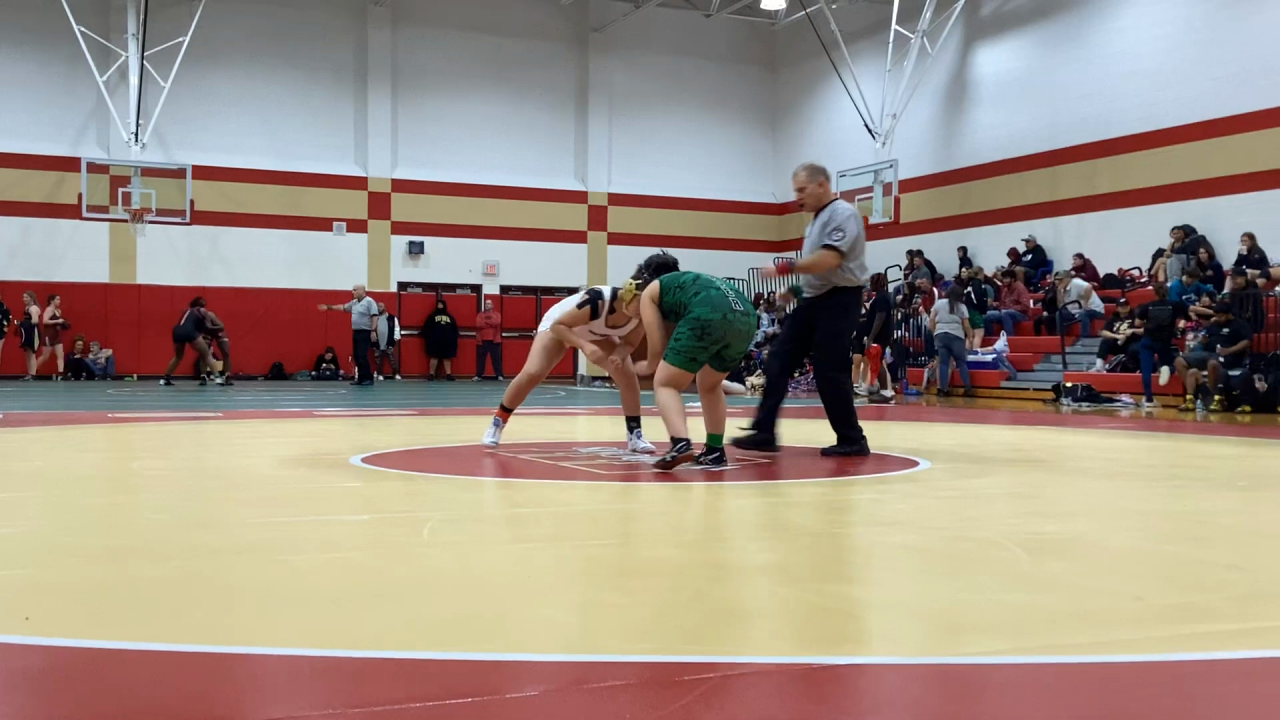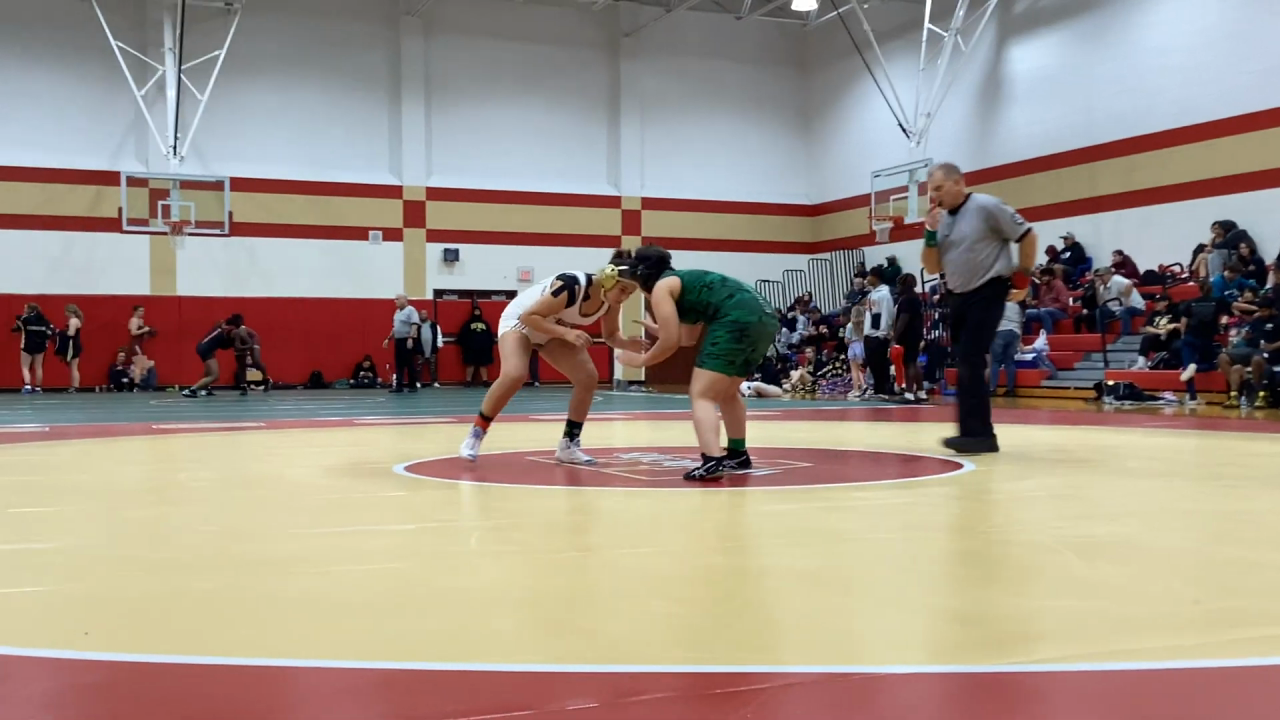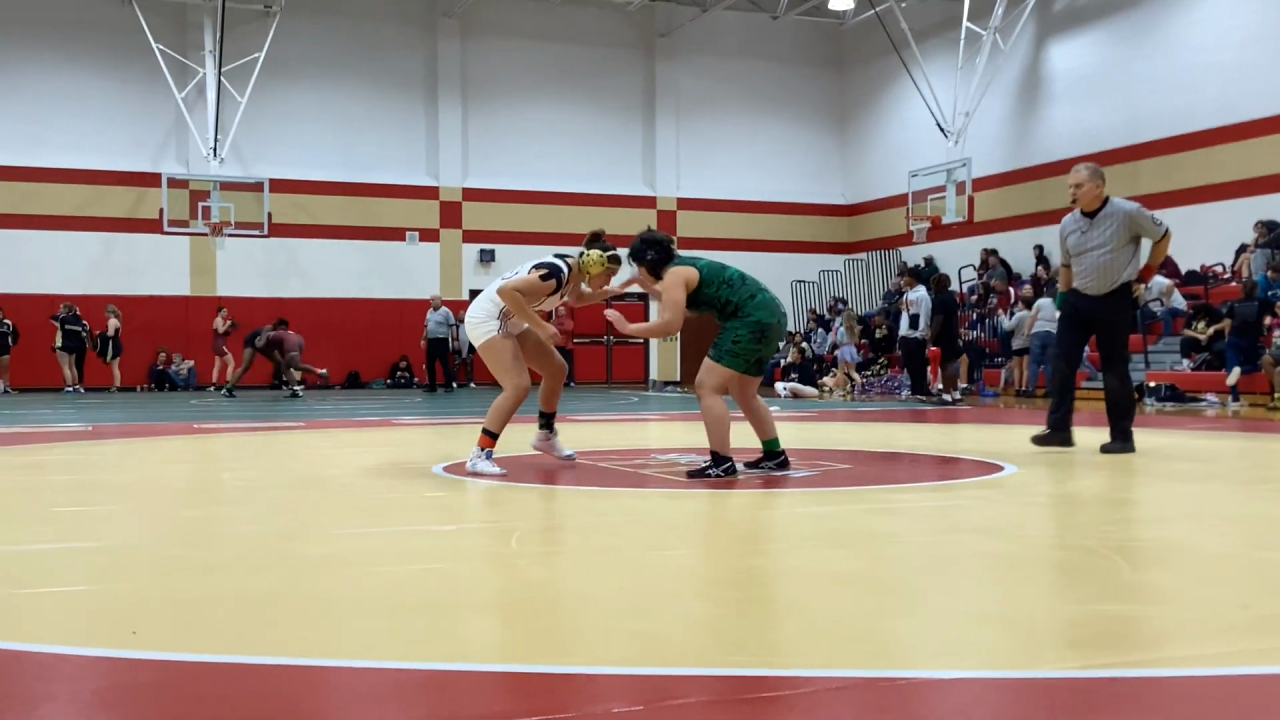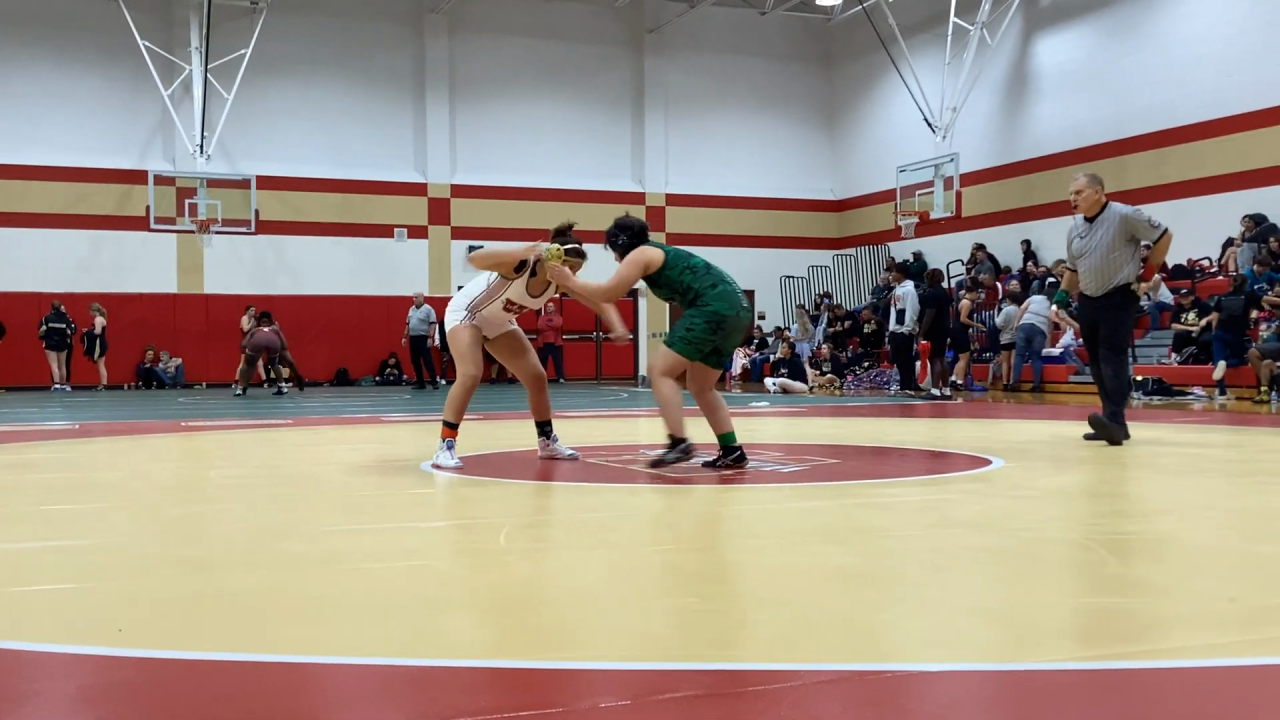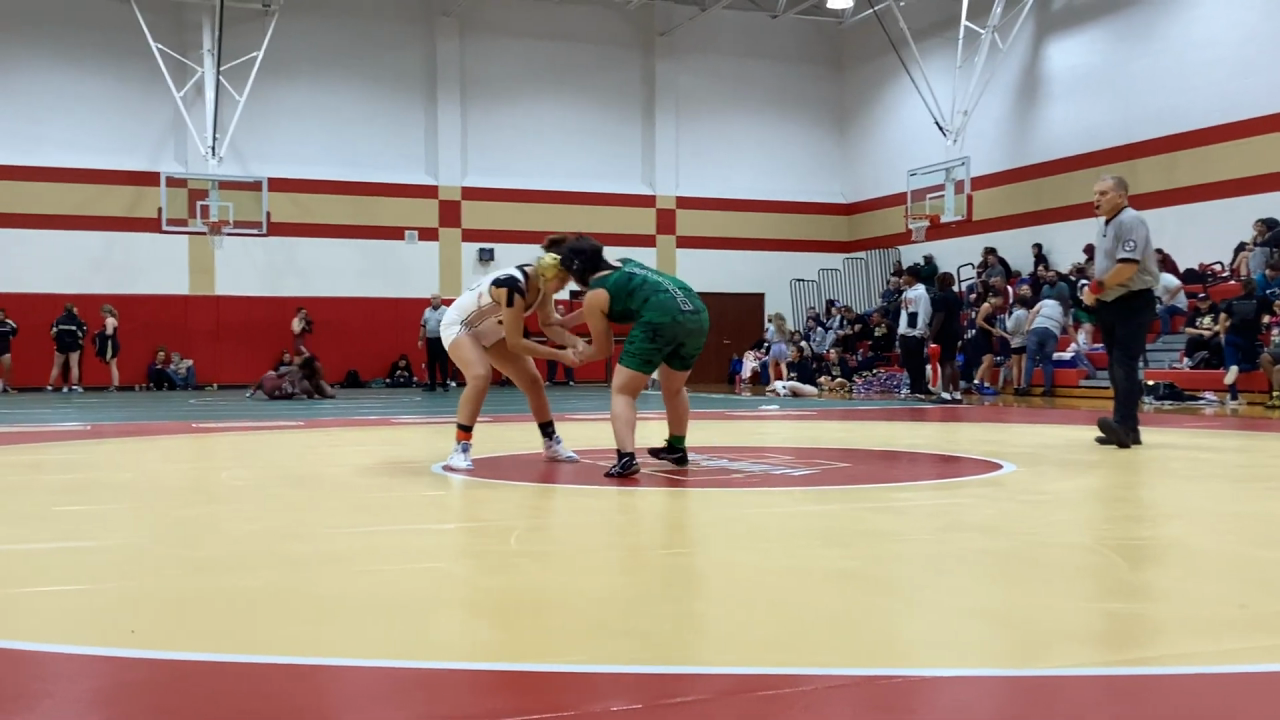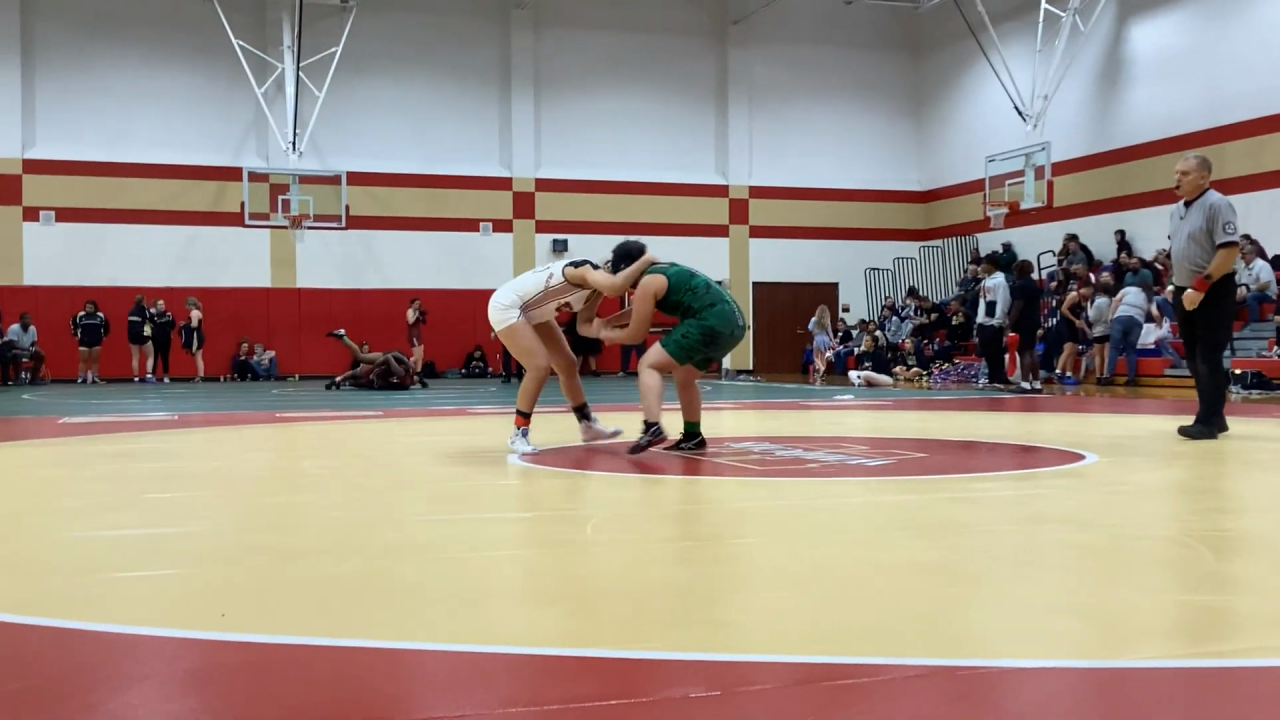
dt=0.7s
person 1, frame 1
left shoulder: (842, 213)
right shoulder: (817, 218)
left elbow: (828, 260)
left wrist: (783, 269)
right wrist: (796, 289)
left hip: (838, 302)
right hip: (812, 301)
left knee: (827, 373)
right knee: (778, 364)
left ankle: (852, 440)
right ankle: (764, 435)
person 1, frame 2
left shoulder: (987, 207)
right shoulder: (939, 221)
left elbow: (1028, 237)
right elbow: (932, 268)
left wrist: (1021, 278)
right wrist: (930, 235)
left hip: (987, 294)
right hip: (958, 298)
left knee: (970, 361)
right knee: (967, 365)
left ankle: (975, 432)
right ankle: (983, 435)
person 1, frame 3
left shoulder: (1128, 212)
right shoulder: (1068, 223)
left elbow: (1163, 236)
left wrist: (1146, 274)
right wrist: (1061, 300)
left hip: (1115, 300)
right hip: (1078, 300)
left knee: (1114, 369)
right knee: (1063, 362)
left ankle: (1121, 436)
right ankle: (1059, 428)
person 1, frame 4
left shoulder: (1124, 215)
right shoulder: (1075, 229)
left elbow: (1163, 237)
left wrist: (1147, 274)
left hip: (1119, 298)
right hip: (1087, 301)
left knee: (1112, 359)
right knee: (1097, 363)
left ankle: (1113, 420)
right ankle: (1114, 423)
person 1, frame 5
left shoulder: (1130, 221)
right shoulder: (1104, 227)
left elbow: (1127, 266)
left wrist: (1094, 287)
right wrist: (1095, 293)
left hip: (1134, 303)
right hip: (1108, 304)
left knee: (1124, 364)
right knee: (1117, 367)
left ankle: (1122, 423)
right ankle: (1127, 428)
person 1, frame 6
left shoulder: (1217, 205)
right shoulder: (1176, 210)
left elbow: (1230, 250)
left wrist: (1201, 286)
right wrist: (1176, 286)
left hip: (1213, 292)
right hip: (1185, 292)
left knee: (1208, 357)
right knee: (1195, 358)
left ankle: (1208, 422)
right ankle: (1213, 415)
person 2, frame 1
left shoulder: (650, 291)
right shoulder: (686, 284)
left elbow: (657, 345)
left wrist: (649, 367)
left hip: (707, 317)
right hip: (744, 318)
left knee: (664, 384)
right knee: (709, 385)
left ankle: (681, 445)
right ankle: (715, 450)
person 2, frame 2
left shoulder: (661, 288)
right shoulder: (688, 282)
left elbow: (670, 340)
right elbow: (690, 337)
left wrist: (642, 360)
right wrist: (655, 330)
left hip: (739, 320)
right hip: (763, 317)
left knee: (701, 395)
right knee: (725, 391)
left ankle: (711, 463)
right ankle: (738, 454)
person 2, frame 3
left shoulder: (673, 275)
right shoulder: (689, 268)
left elbow: (670, 325)
right elbow: (687, 307)
left wrist: (628, 328)
right wrist: (651, 289)
left hip: (754, 320)
right hip: (770, 317)
left knee: (707, 387)
right knee: (744, 394)
left ankle: (723, 462)
right ankle: (775, 455)
person 2, frame 4
left shoulder: (642, 255)
right shoulder: (666, 256)
left elbow: (607, 293)
left wrist: (570, 281)
left hip: (715, 308)
right hip: (737, 309)
left knee: (660, 371)
right knee: (701, 387)
left ankle: (679, 443)
right ankle: (732, 451)
person 2, frame 5
left shoulder: (593, 296)
right shoulder: (623, 264)
left elbow: (603, 349)
left wrist: (576, 356)
right wrist: (561, 322)
left hip: (660, 318)
right hip: (696, 314)
left knee: (623, 392)
right knee: (672, 387)
left ankle: (626, 458)
right ankle: (676, 449)
person 2, frame 6
left shoulder: (648, 282)
right shoulder: (664, 270)
left elbow: (636, 334)
right elbow: (640, 310)
left wrist: (606, 333)
right wrist: (605, 322)
left hip: (709, 324)
right hip: (733, 322)
left knee: (648, 366)
right knee: (684, 378)
left ankle: (653, 429)
right ankle: (692, 437)
person 3, frame 1
right shoulder: (597, 299)
left elbow: (629, 343)
right elbow: (559, 325)
left wrist: (618, 355)
right wrist: (585, 346)
left hip: (597, 335)
right hip: (559, 324)
left knee: (628, 375)
right knee: (532, 373)
left ankle: (634, 435)
right ankle: (498, 423)
person 3, frame 2
left shoulder: (610, 301)
right shoulder: (572, 285)
left elbow: (612, 335)
right elbow: (529, 316)
left wrist: (630, 344)
right wrist: (566, 332)
left hip: (553, 329)
right hip: (520, 320)
left knee: (588, 378)
right knee: (513, 376)
left ankle: (569, 444)
right ankle: (475, 433)
person 3, frame 3
left shoulder: (571, 272)
right shoulder: (556, 274)
left elbow: (576, 298)
right elbow: (505, 290)
left wrist: (613, 291)
right wrist: (540, 325)
left hip: (510, 321)
right hip: (487, 319)
left knee: (557, 370)
right knee: (518, 387)
left ankle: (545, 436)
right ankle: (479, 456)
person 3, frame 4
left shoulder: (561, 281)
right shoulder: (523, 264)
left elbow: (599, 304)
right elbow: (475, 258)
left wrist: (617, 326)
right wrist: (519, 253)
left hip: (500, 323)
right hip: (465, 313)
left knee: (536, 378)
right knee: (470, 375)
left ankle: (547, 442)
right ankle: (445, 447)
person 3, frame 5
left shoulder: (543, 285)
right shoulder: (512, 285)
left elbow: (549, 324)
right elbow: (515, 342)
left wrist: (576, 342)
right wrist: (560, 355)
left hip: (490, 331)
right hip: (458, 326)
left knee: (532, 379)
right knee: (480, 376)
left ankle: (552, 444)
right ankle: (460, 450)
person 3, frame 6
left shoulder: (597, 286)
right shoulder: (588, 270)
right elbow: (616, 285)
right wrist: (645, 261)
left hip: (532, 314)
right hip: (507, 307)
left knee: (568, 364)
right knee: (540, 366)
left ankle: (588, 425)
right ankle: (519, 434)
